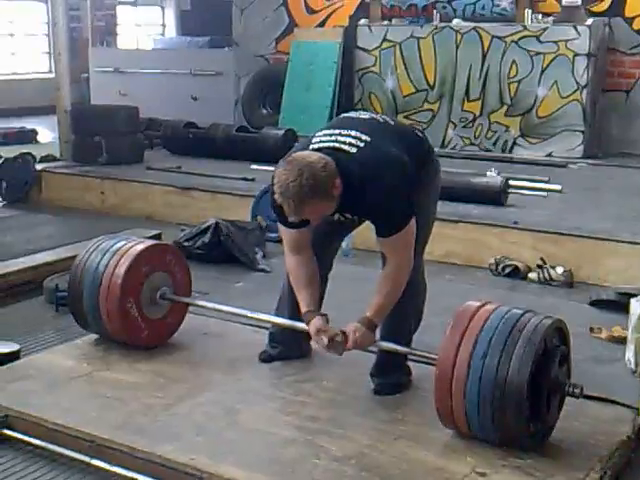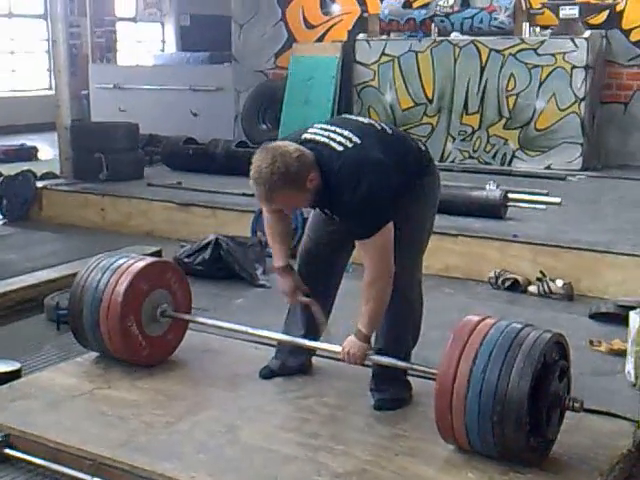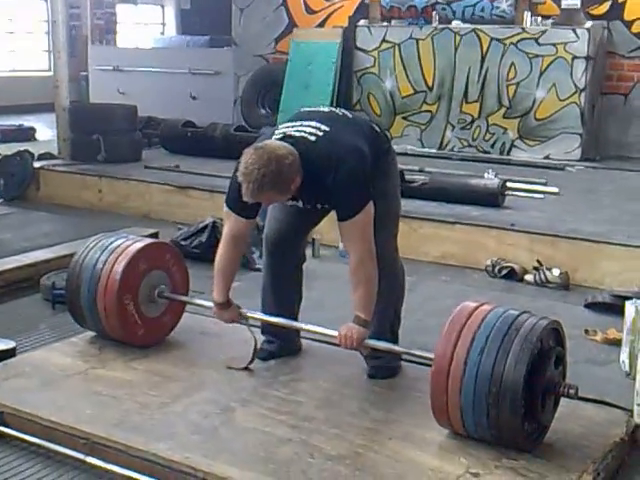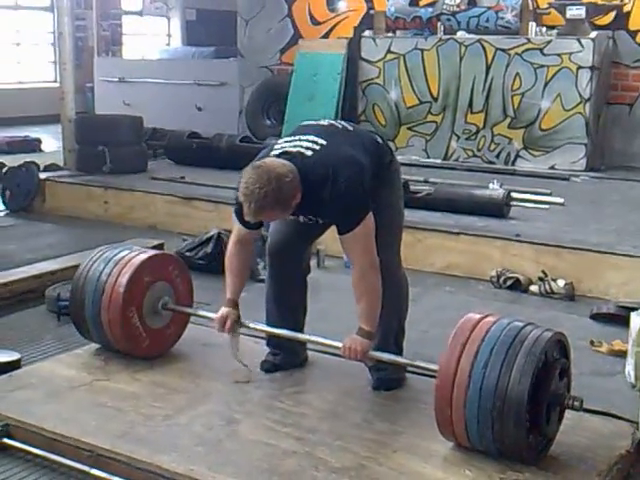
dt=1s
person 1, frame 1
left shoulder: (382, 187)
right shoulder: (290, 186)
left elbow: (399, 262)
right elbow: (297, 253)
left wrist: (369, 322)
right wrist: (311, 314)
left hip: (415, 167)
left knee: (409, 266)
right knee: (312, 247)
left ankle: (393, 364)
right ankle: (289, 340)
person 1, frame 2
left shoulder: (359, 187)
right shoulder: (282, 169)
left elbow: (379, 271)
right elbow: (273, 212)
left wrist: (362, 335)
right wrist: (283, 269)
left hip: (412, 183)
left knee: (400, 277)
right knee: (313, 261)
left ankle: (391, 378)
right ankle: (294, 354)
person 1, frame 3
left shoulder: (343, 174)
right shoulder: (251, 171)
left elbow: (360, 254)
right elbow: (233, 237)
left wrist: (360, 321)
right wrist: (221, 300)
left hip: (373, 161)
right hip: (306, 161)
left knee: (381, 253)
right knee: (277, 241)
left ankle: (382, 347)
right ankle: (280, 336)
person 1, frame 4
left shoulder: (341, 188)
right shoulder: (254, 187)
left elbow: (365, 264)
right elbow: (240, 242)
left wrist: (365, 333)
right wrist: (231, 303)
left hip: (376, 173)
right hip: (310, 171)
left knee: (384, 263)
right knee: (280, 252)
right ankle: (285, 348)
